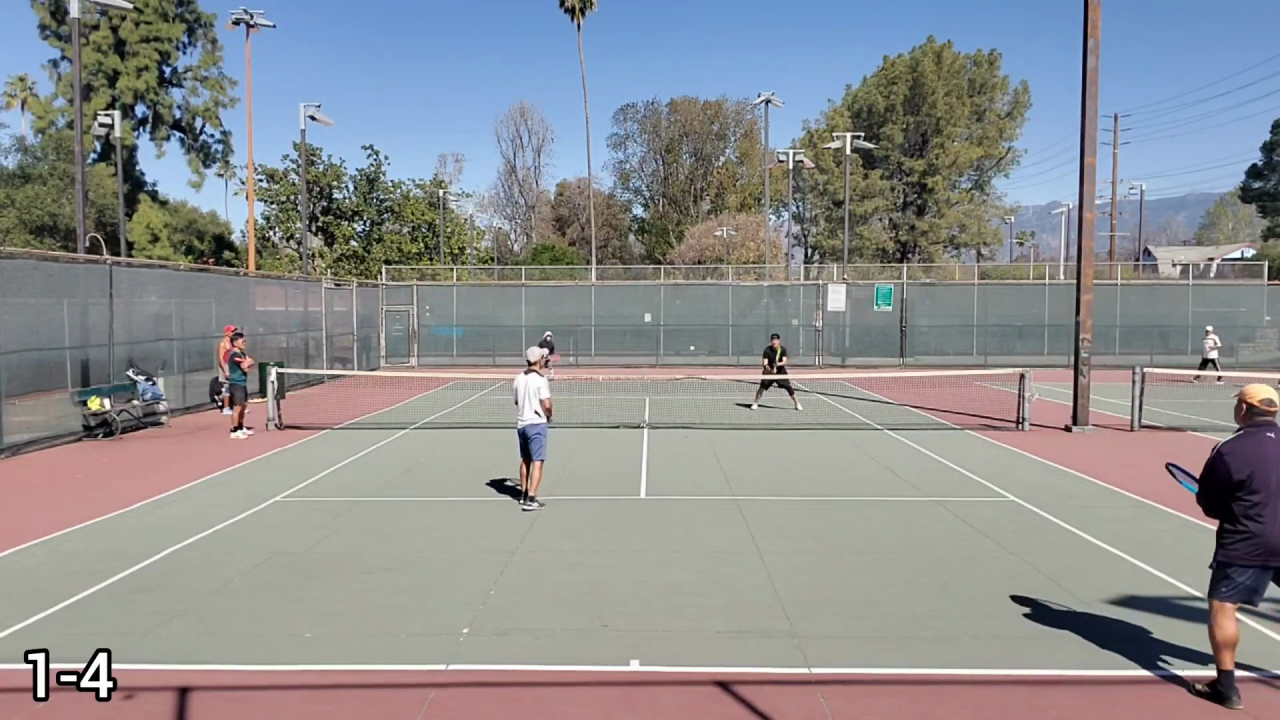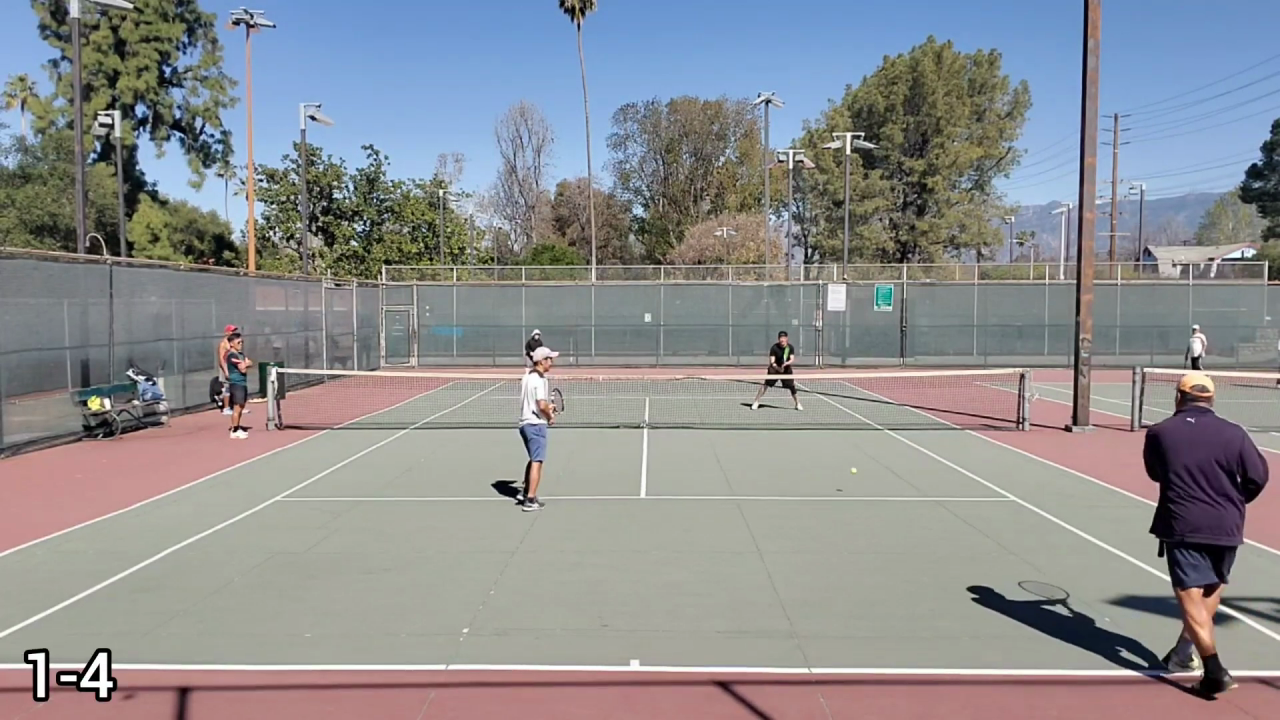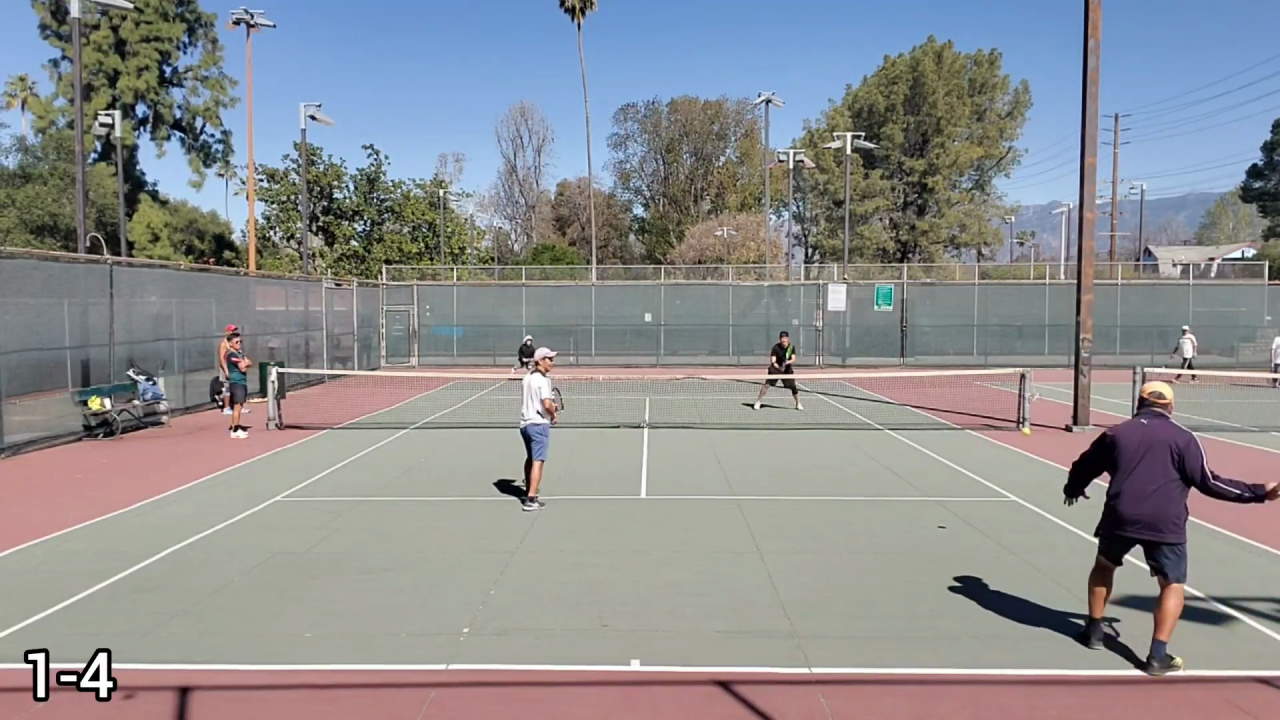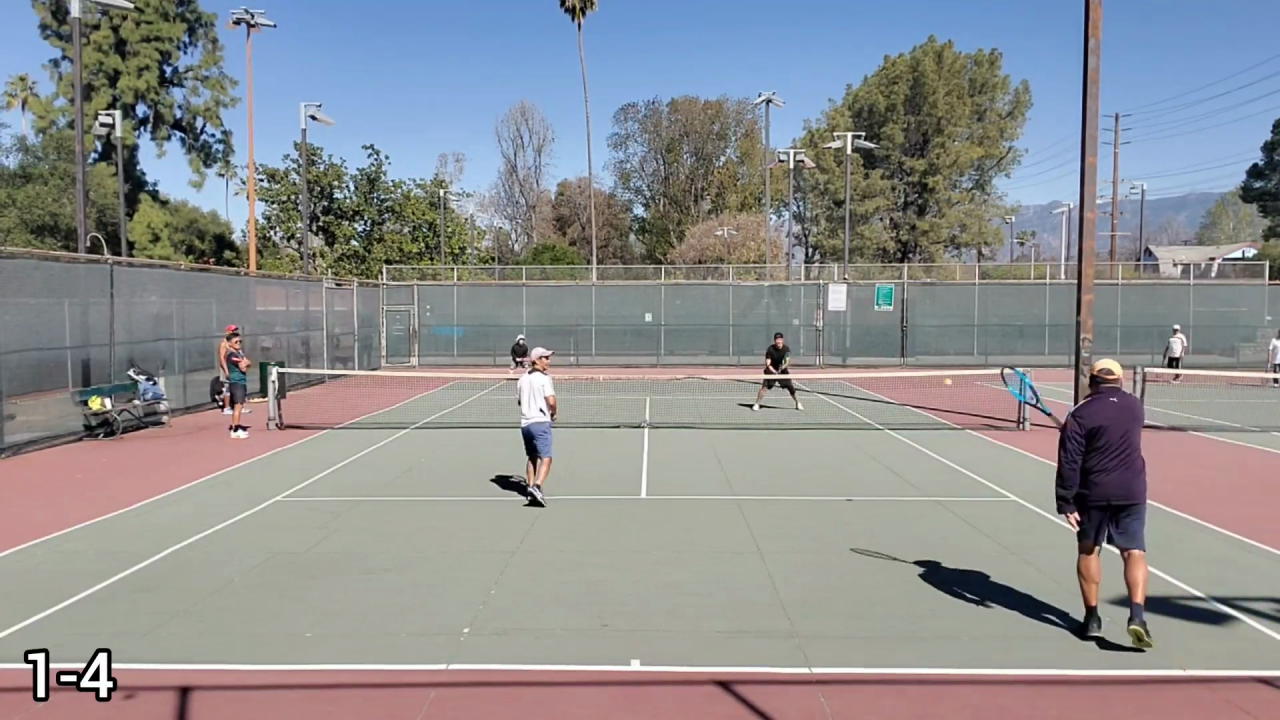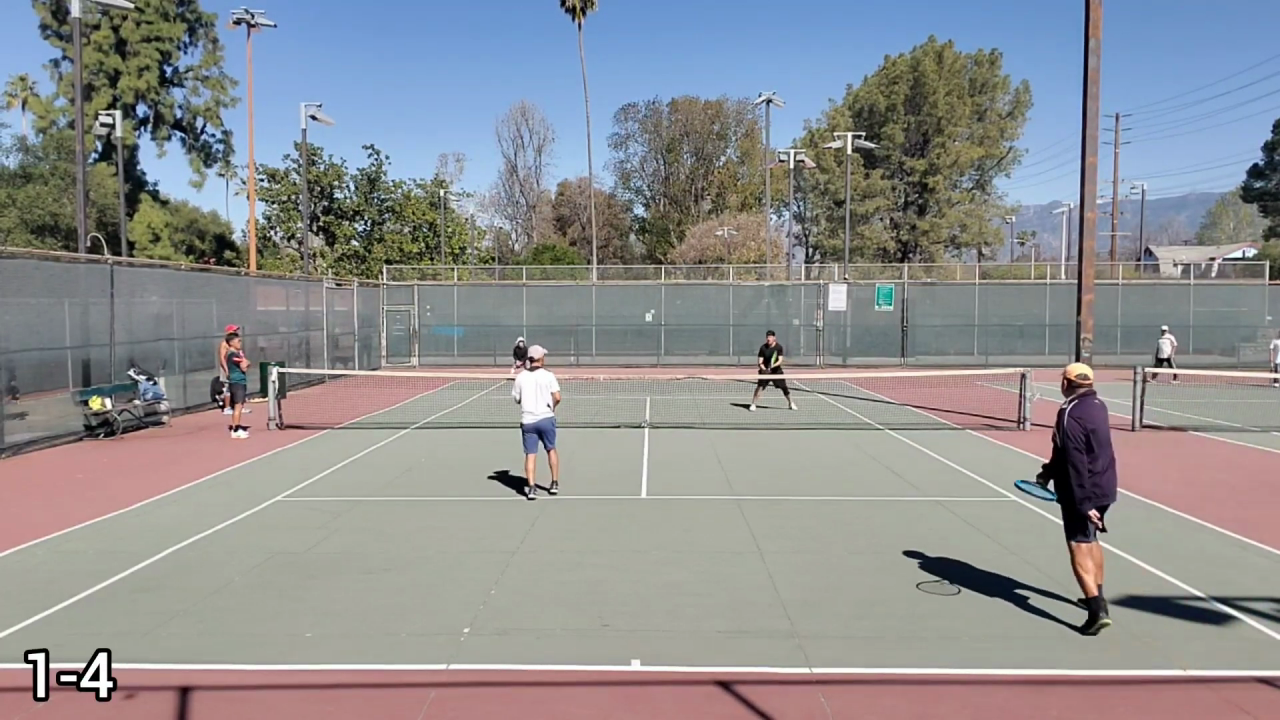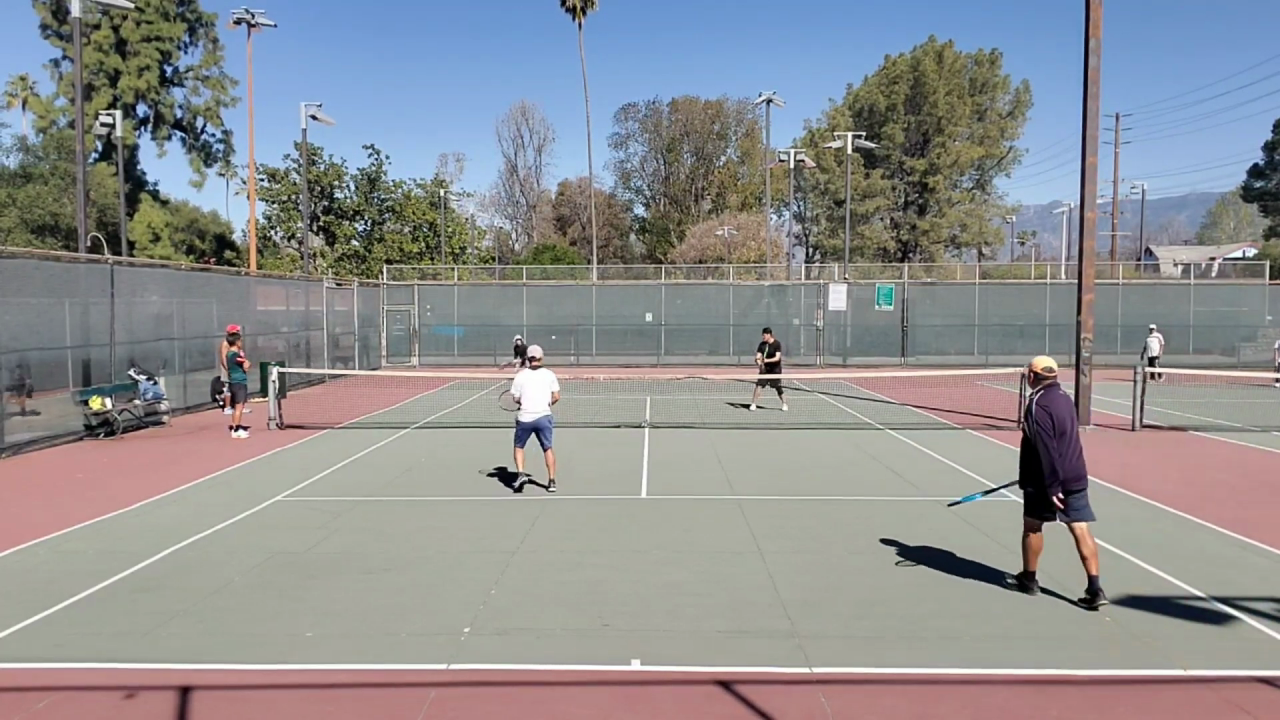
dt=0.3s
person 1, frame 1
left shoulder: (1228, 451)
left elbow: (1208, 504)
left wrist: (1231, 506)
left hip: (1244, 546)
left knee: (1221, 606)
left ankle: (1225, 686)
person 1, frame 2
left shoulder: (1159, 433)
right shoulder: (1233, 434)
right elbow: (1257, 477)
left hip: (1183, 527)
right hip: (1225, 527)
left knee: (1190, 596)
right knee: (1210, 589)
left ankle: (1216, 671)
right ankle: (1182, 653)
person 1, frame 3
left shoulder: (1115, 434)
right shoulder: (1182, 438)
left elbow: (1084, 469)
right elbow: (1208, 483)
left wrist: (1073, 490)
left hip: (1120, 518)
right hip: (1166, 523)
left knee: (1104, 568)
right knee: (1173, 586)
left ankle: (1094, 630)
right ankle: (1158, 655)
person 1, frame 4
left shoulder: (1080, 414)
right shoulder: (1135, 407)
left elbow: (1069, 462)
left wrist: (1064, 503)
left hip: (1093, 493)
right hip: (1131, 493)
left knee: (1088, 551)
right knee: (1134, 554)
left ankle: (1091, 618)
right ankle: (1137, 615)
person 1, frame 5
left shoulder: (1071, 413)
right shoulder: (1097, 406)
left elbow: (1076, 463)
left wrist: (1082, 503)
right wrist: (1049, 470)
left hip: (1082, 492)
right hip: (1105, 488)
left knee: (1078, 547)
right knee: (1089, 541)
left ankle: (1096, 608)
right ankle: (1097, 603)
person 1, frame 6
left shoulder: (1038, 404)
right shoulder: (1064, 398)
left elbow: (1045, 449)
left wrist: (1051, 486)
left hip: (1045, 480)
right hip: (1076, 475)
left knee: (1033, 525)
right knee: (1081, 529)
left ankle: (1029, 579)
right ankle: (1094, 589)
